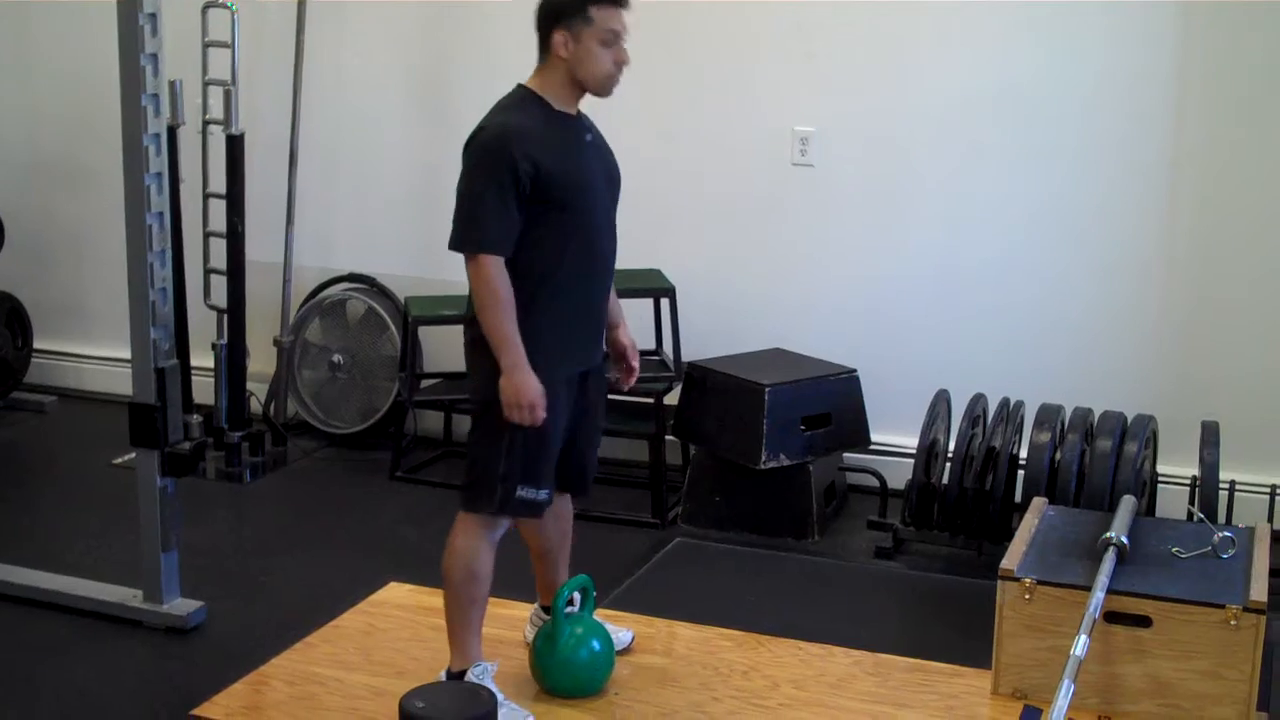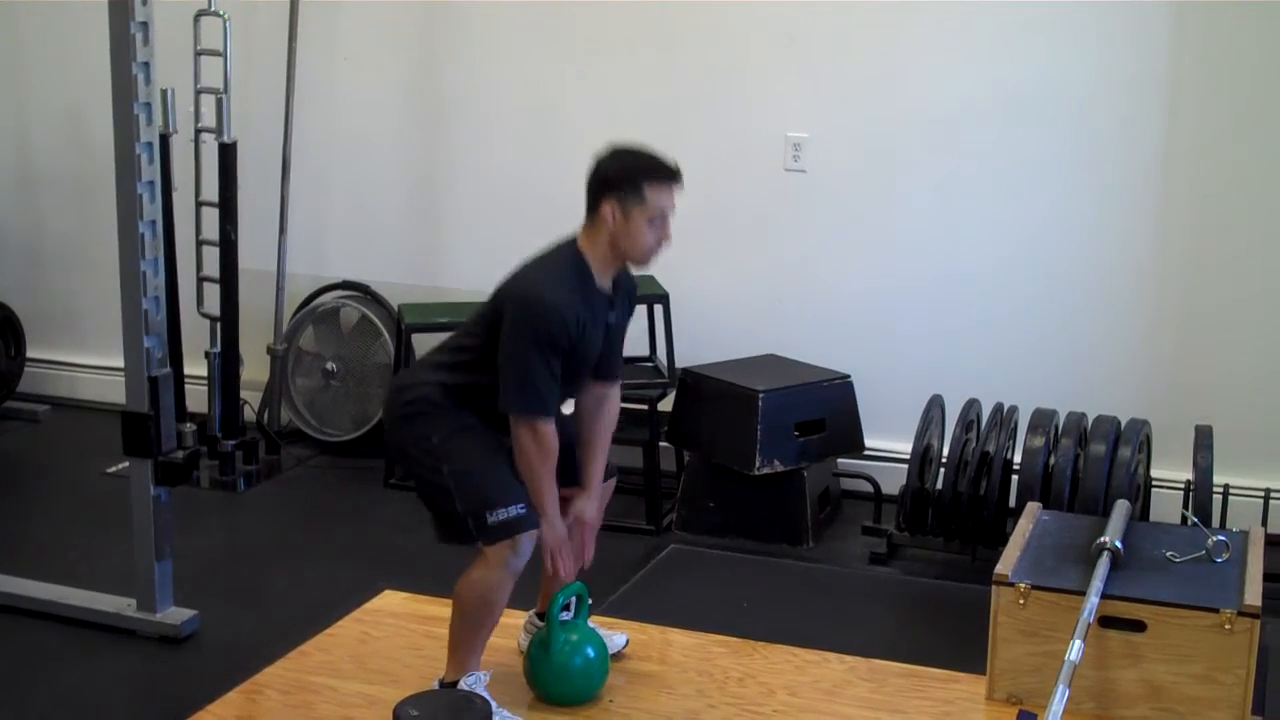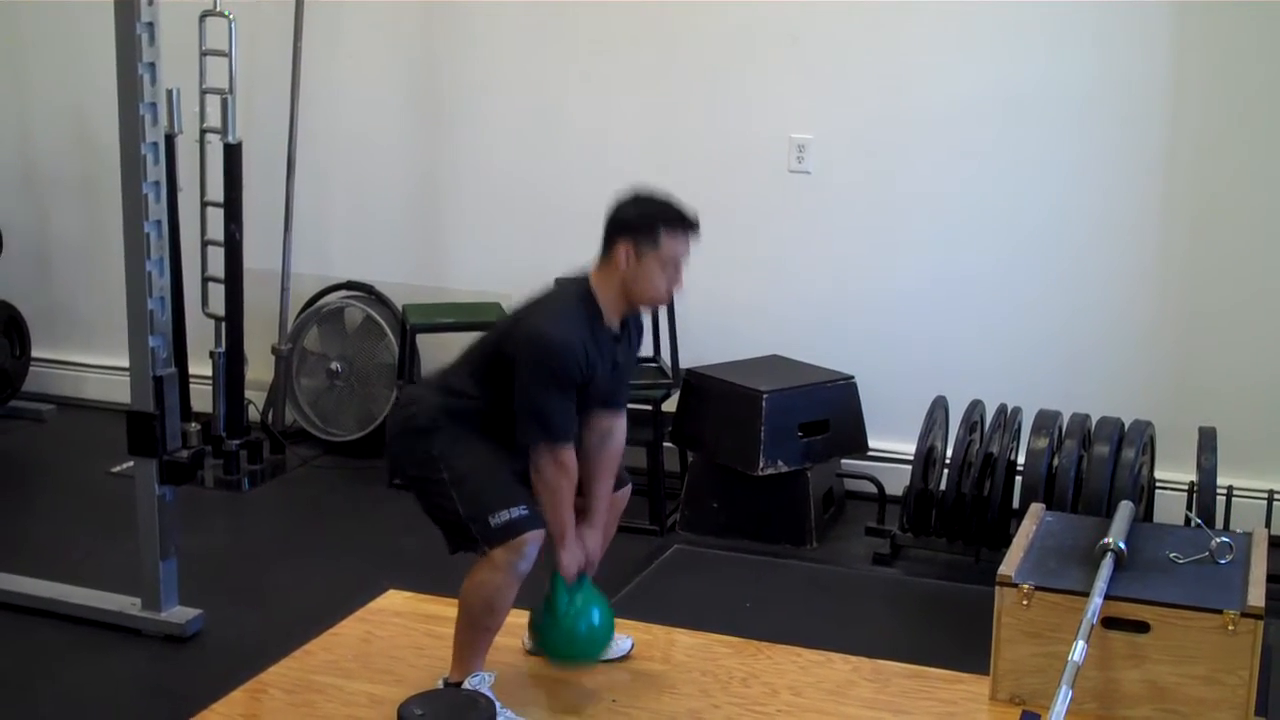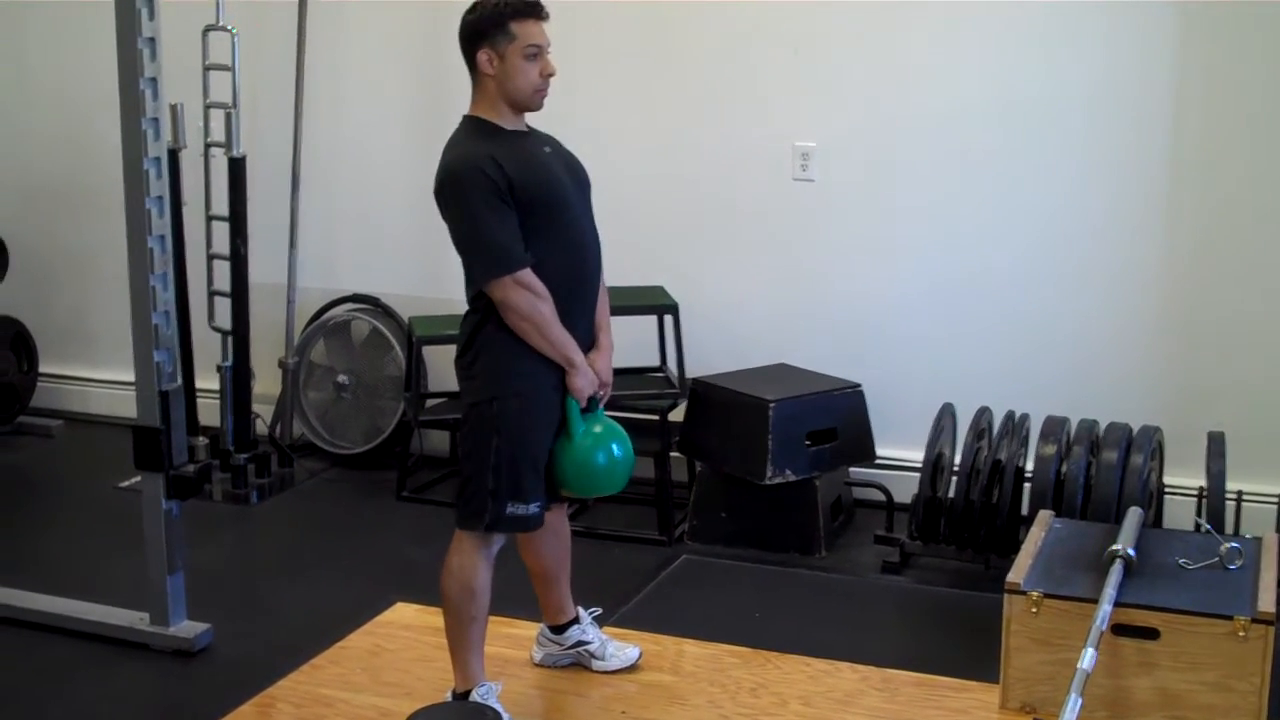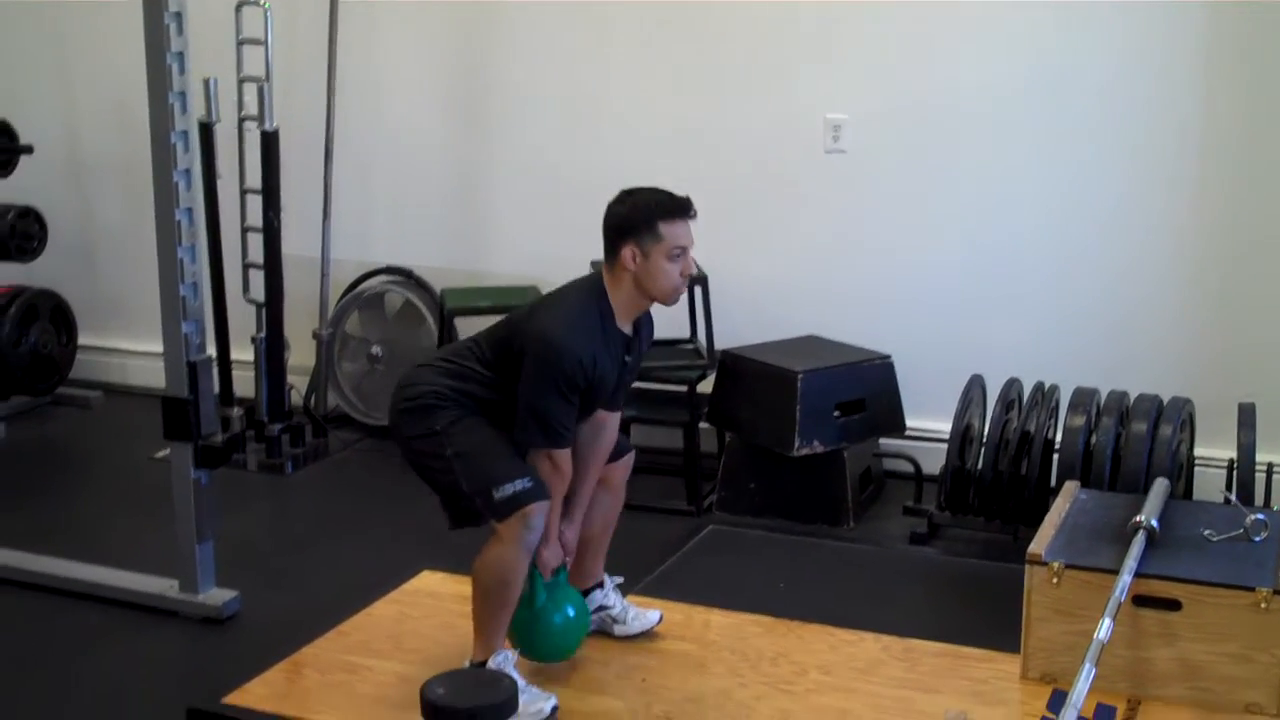
dt=1s
person 1, frame 1
left shoulder: (582, 131)
right shoulder: (507, 137)
right elbow: (485, 260)
left wrist: (615, 325)
right wrist: (513, 367)
left hip: (578, 355)
right hip: (527, 363)
left knee: (556, 490)
right knee: (489, 511)
left ankle: (554, 613)
person 1, frame 2
left shoulder: (617, 288)
right shoulder: (543, 298)
left elbow: (601, 391)
right elbow: (531, 427)
left wrist: (587, 493)
right wrist: (547, 519)
left hip: (497, 409)
right hip: (433, 411)
left knee: (599, 482)
right knee: (513, 535)
left ankle: (548, 620)
person 1, frame 3
left shoulder: (624, 321)
right shoulder: (554, 334)
left elbow: (606, 424)
right elbow: (553, 456)
left wrist: (589, 526)
right wrist: (567, 543)
left hip: (504, 429)
right hip: (438, 432)
left knee: (613, 492)
right knee: (519, 540)
person 1, frame 4
left shoulder: (542, 146)
right shoulder: (472, 165)
left elbow: (582, 254)
right elbow: (511, 285)
left wrist: (599, 348)
right wrist: (574, 363)
left hip: (565, 363)
right hip: (514, 371)
left knee: (548, 502)
right knee: (485, 527)
left ankle: (563, 630)
person 1, frame 5
left shoulder: (635, 323)
right shoulder: (562, 335)
left elbow: (600, 420)
right elbow: (550, 455)
left wrist: (572, 521)
right wrist: (549, 537)
left hip: (505, 407)
right hip: (437, 410)
left knee: (615, 460)
right knee: (524, 513)
left ankle: (589, 594)
right ankle: (486, 667)
